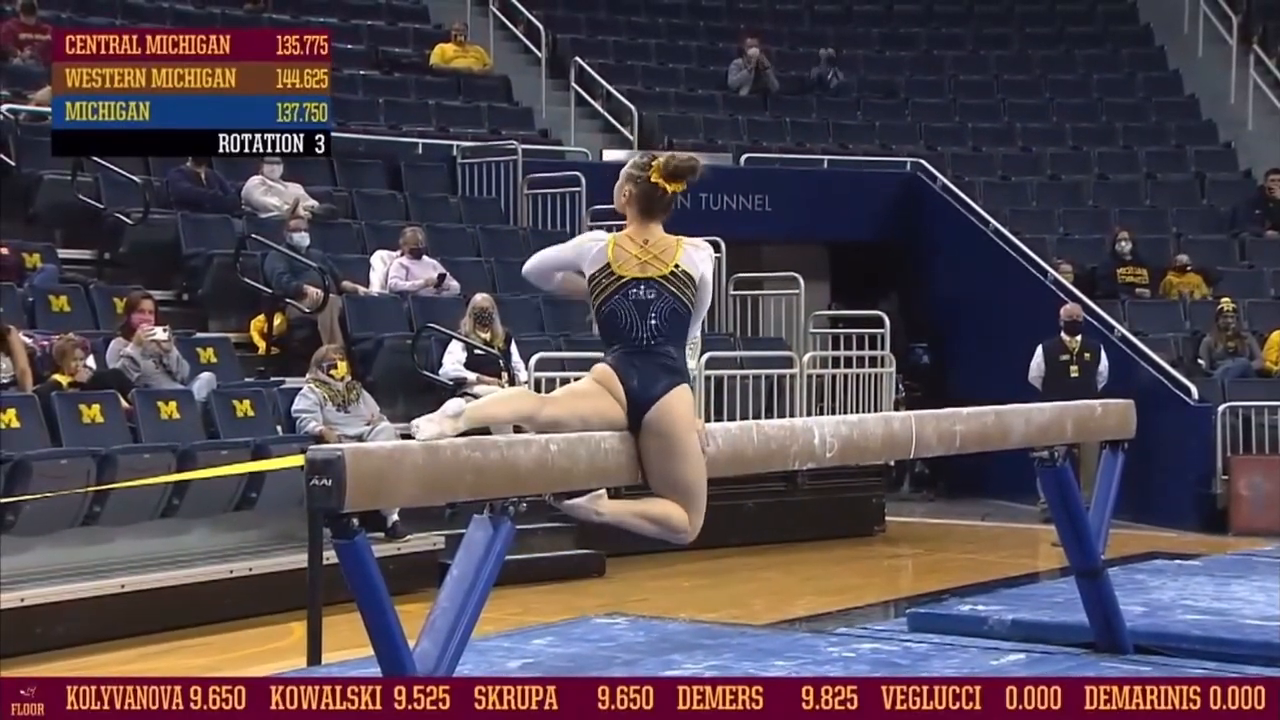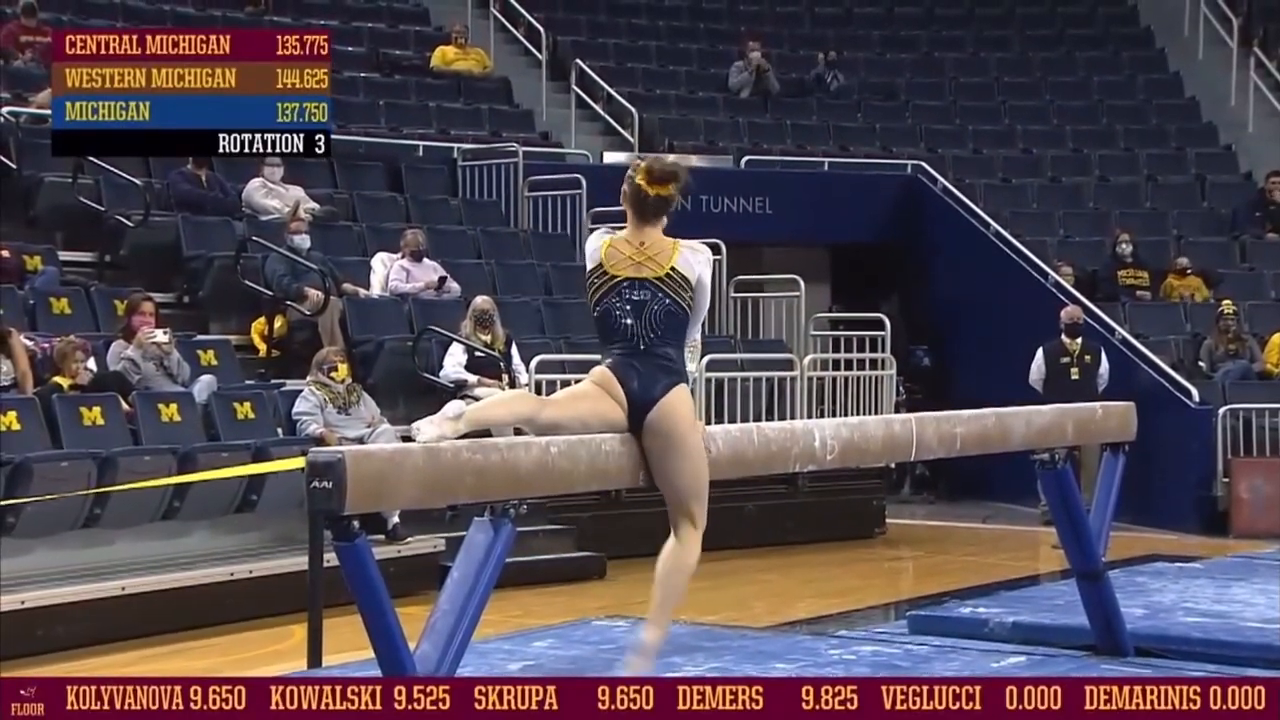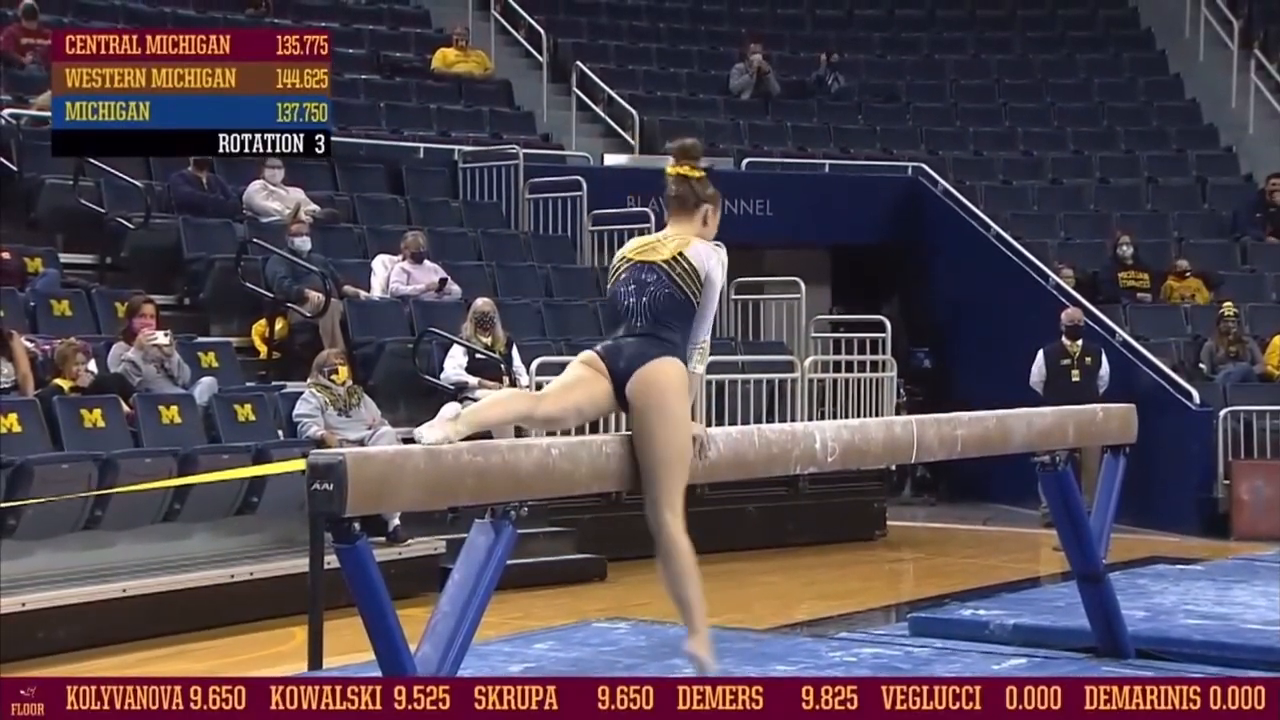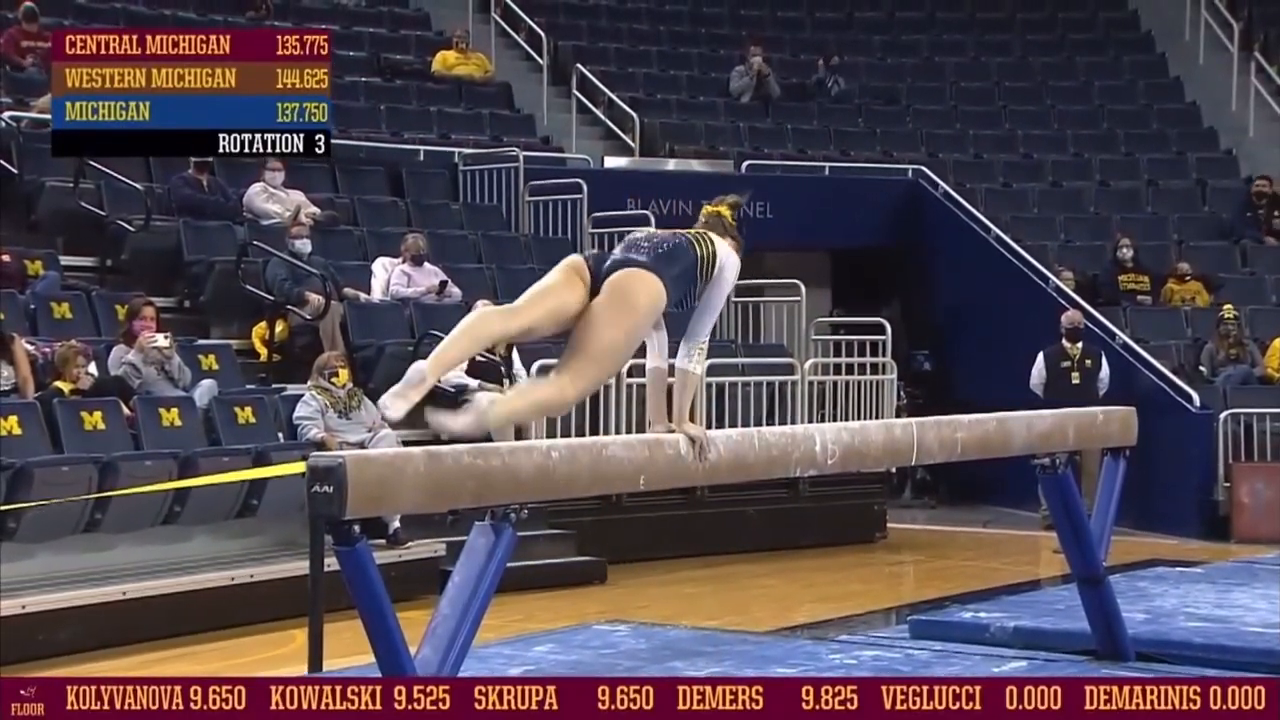
dt=0.4s
person 1, frame 1
left shoulder: (595, 247)
right shoulder: (699, 256)
left elbow: (534, 270)
left hip: (615, 383)
right hip: (667, 392)
right knee: (686, 521)
left ankle: (461, 417)
right ankle: (600, 506)
person 1, frame 2
left shoulder: (597, 246)
right shoulder: (696, 258)
left hip: (614, 384)
right hip: (665, 394)
right knee: (689, 522)
left ankle: (461, 417)
right ankle: (653, 633)
person 1, frame 3
left shoulder: (627, 250)
right shoulder: (710, 256)
right elbow: (697, 342)
left wrist: (676, 419)
right wrist: (682, 418)
left hip: (605, 359)
right hip: (656, 370)
right knee: (666, 516)
left ankle: (458, 421)
right ankle: (699, 635)
person 1, frame 4
left shoulder: (654, 238)
right shoulder: (727, 256)
left elbow: (656, 340)
right elbow: (695, 345)
left wrist: (659, 419)
right wrist: (681, 419)
left hip: (587, 269)
right hip: (636, 286)
left knee: (506, 319)
right knee: (568, 385)
left ankle: (426, 376)
right ankle: (480, 417)
person 2, frame 1
left shoulder: (1095, 348)
right shoulder: (1046, 348)
left elbow: (1102, 376)
right elbow: (1035, 377)
left wrist: (1088, 393)
right wrist: (1052, 394)
left knee: (1088, 462)
left ankle: (1087, 504)
right ankle: (1047, 505)
person 2, frame 2
left shoulder: (1096, 350)
right shoulder: (1047, 351)
left elbow: (1103, 379)
right elbow: (1035, 380)
left wrist: (1089, 396)
right wrist: (1053, 396)
left knee: (1089, 464)
left ankle: (1088, 507)
right ankle: (1048, 508)
person 2, frame 3
left shoulder: (1096, 352)
right shoulder: (1047, 353)
left elbow: (1103, 381)
right elbow: (1036, 382)
left wrist: (1090, 398)
right wrist: (1053, 399)
left knee: (1090, 466)
left ankle: (1089, 509)
right ankle: (1049, 510)
person 2, frame 4
left shoulder: (1096, 355)
right shoulder: (1047, 355)
left elbow: (1103, 383)
right elbow: (1036, 385)
left wrist: (1088, 400)
right wrist: (1055, 401)
left knee: (1090, 469)
right ankle: (1049, 512)
person 3, frame 1
left shoulder: (356, 389)
right shoulder: (311, 392)
left elbow: (378, 415)
right elbow: (305, 422)
left wrist: (378, 420)
right wrist: (323, 431)
left hip: (369, 436)
right hip: (340, 441)
left knee: (386, 430)
person 3, frame 2
left shoulder: (357, 392)
right shoulder: (312, 395)
left elbow: (378, 417)
right elbow: (306, 424)
left wrist: (379, 423)
right wrist: (323, 434)
left hip: (370, 439)
right hip: (340, 444)
left knee: (386, 432)
person 3, frame 3
left shoulder: (358, 393)
right shoulder: (313, 397)
left elbow: (380, 419)
right elbow: (306, 426)
left wrist: (380, 424)
right wrist: (324, 436)
left hip: (371, 441)
right hip: (341, 446)
left knee: (387, 434)
person 3, frame 4
left shoulder: (358, 396)
right shoulder: (313, 399)
left elbow: (379, 421)
right elbow: (306, 429)
left wrist: (380, 427)
right wrist: (324, 438)
left hip: (371, 443)
right hip: (342, 449)
left knee: (388, 437)
